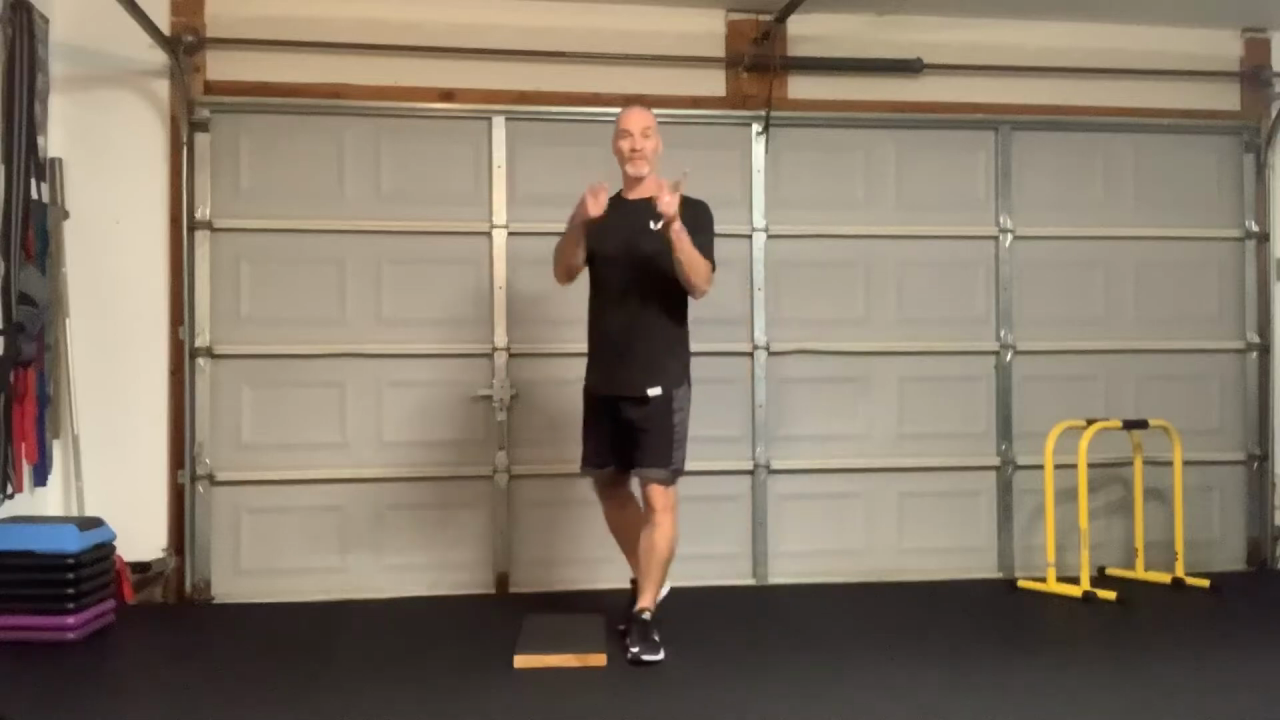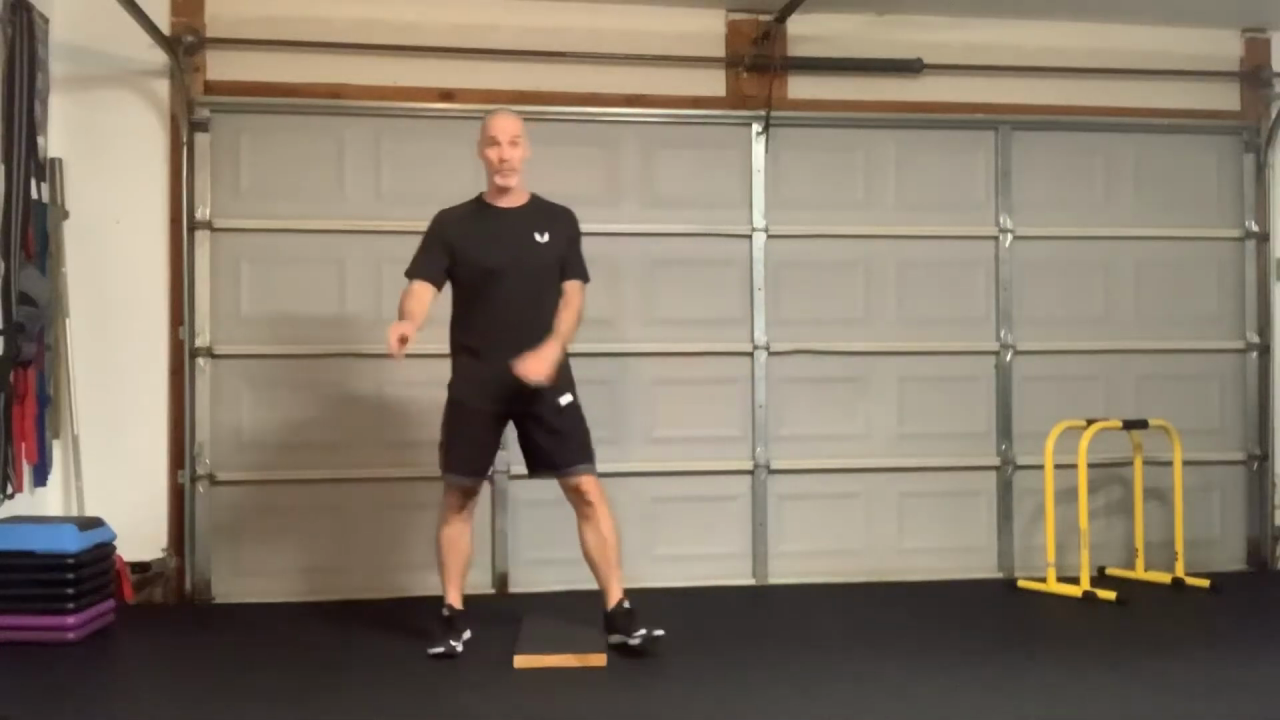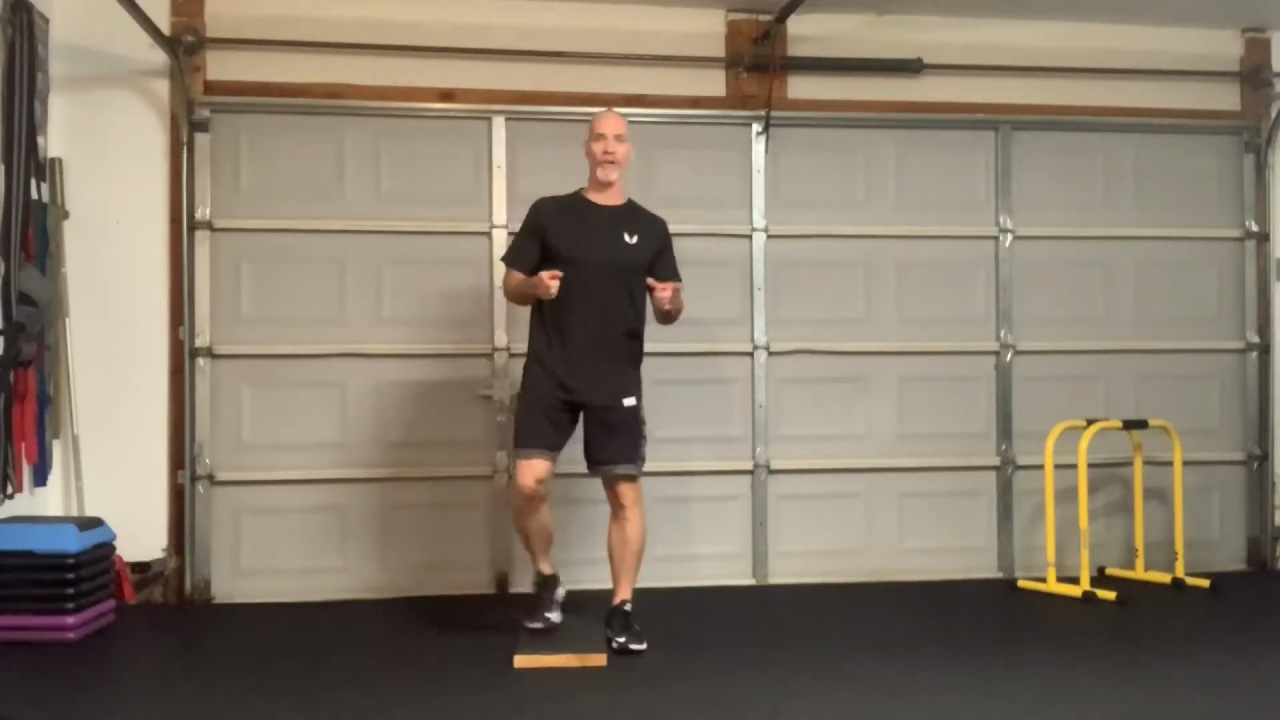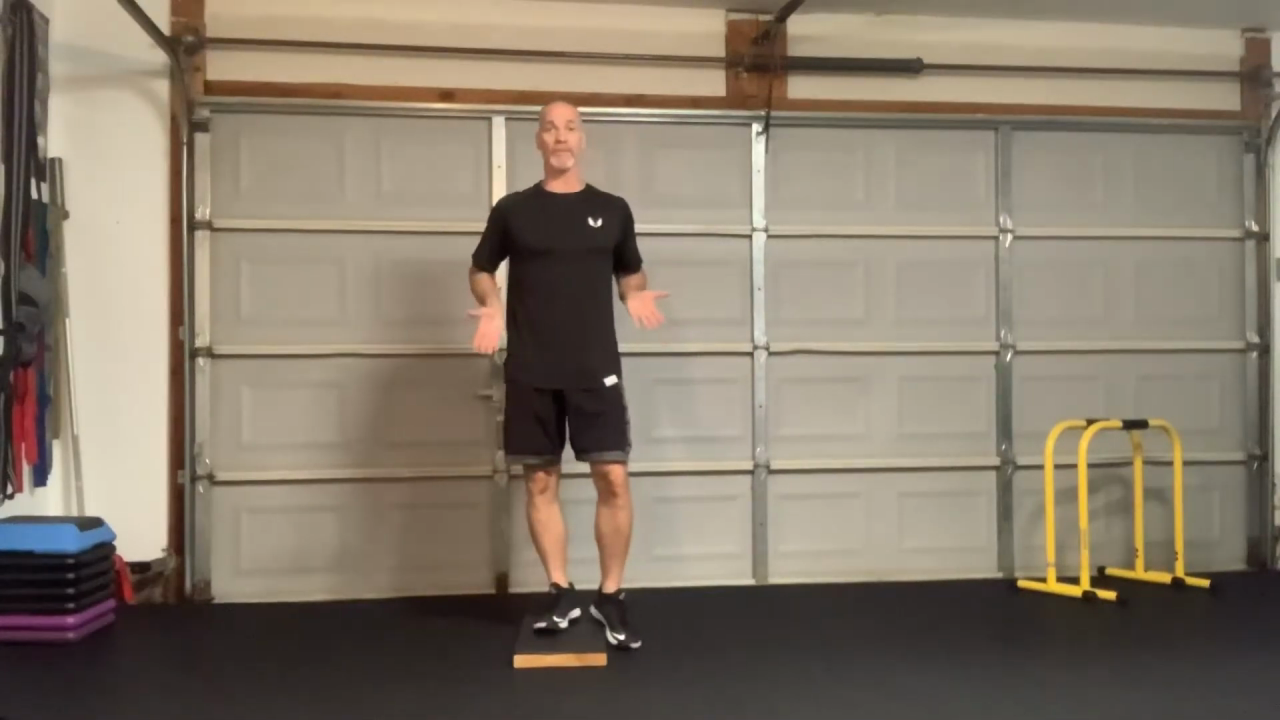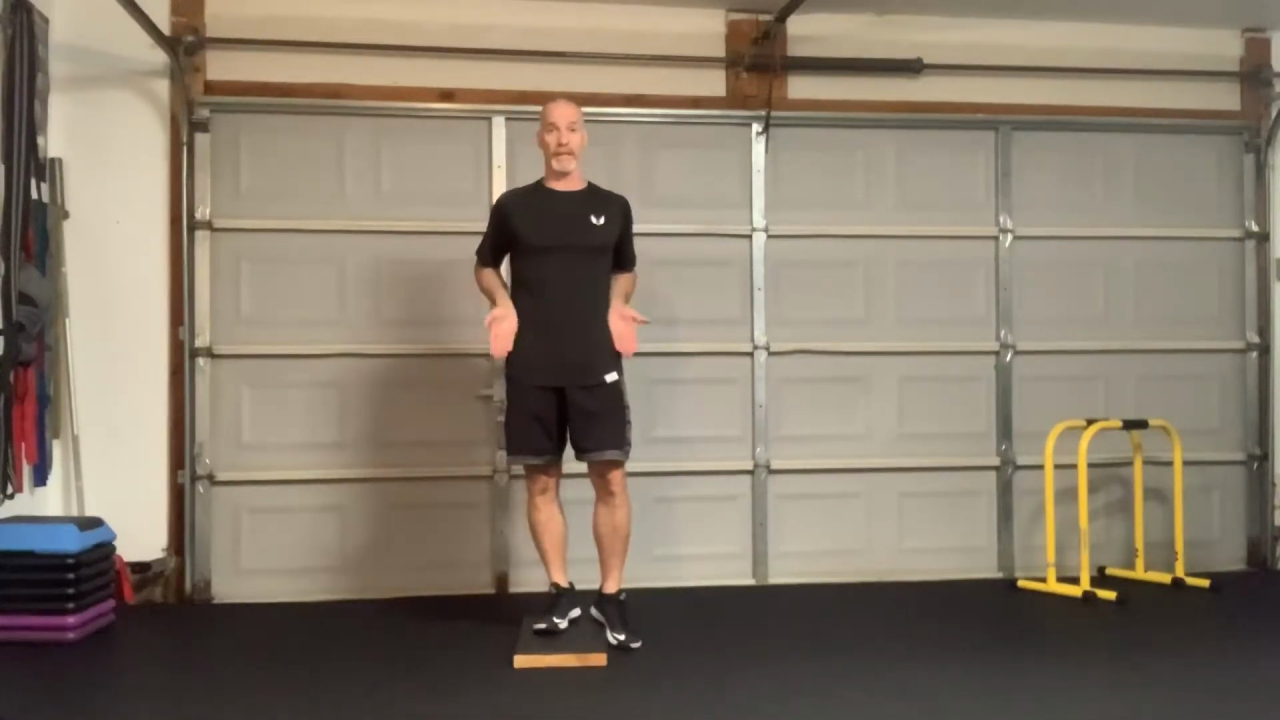
dt=1s
person 1, frame 1
left shoulder: (691, 212)
right shoulder: (597, 212)
left elbow: (699, 283)
right elbow: (564, 272)
left wrist: (673, 223)
right wrist: (580, 222)
left hip: (661, 377)
right hip: (604, 379)
left knee: (657, 496)
right knee: (610, 486)
left ankle: (643, 616)
right ankle: (647, 582)
person 1, frame 2
left shoulder: (558, 220)
right shoulder: (453, 223)
left elbow: (572, 297)
right elbow: (421, 287)
left wrist: (551, 350)
right wrist: (405, 323)
left hip: (544, 383)
right hip: (474, 388)
left knee: (587, 492)
right knee: (458, 498)
left ankle: (618, 611)
right ankle: (453, 614)
person 1, frame 3
left shoulder: (651, 228)
right shoulder: (549, 213)
left elbow: (669, 306)
right elbow: (510, 284)
left wrist: (670, 303)
right wrist: (534, 286)
left hip: (617, 379)
right hip: (549, 374)
left knee: (625, 494)
right knee: (528, 483)
left ankle: (621, 609)
right ankle: (547, 580)
person 1, frame 4
left shoulder: (612, 209)
right shoulder: (512, 210)
left elbow: (630, 272)
right elbow: (481, 270)
left wrist: (637, 296)
right wrist: (491, 308)
left hip: (596, 369)
right hip: (530, 371)
left knee: (613, 480)
right knee: (540, 481)
left ankle: (610, 596)
right ankle: (561, 592)
person 1, frame 5
left shoulder: (613, 207)
right shoulder: (513, 205)
right elbow: (485, 264)
left wrist: (617, 308)
right wrist: (503, 305)
left hip: (597, 367)
right hip: (532, 369)
left knee: (611, 480)
right knee: (541, 481)
left ankle: (610, 596)
right ankle: (562, 592)
